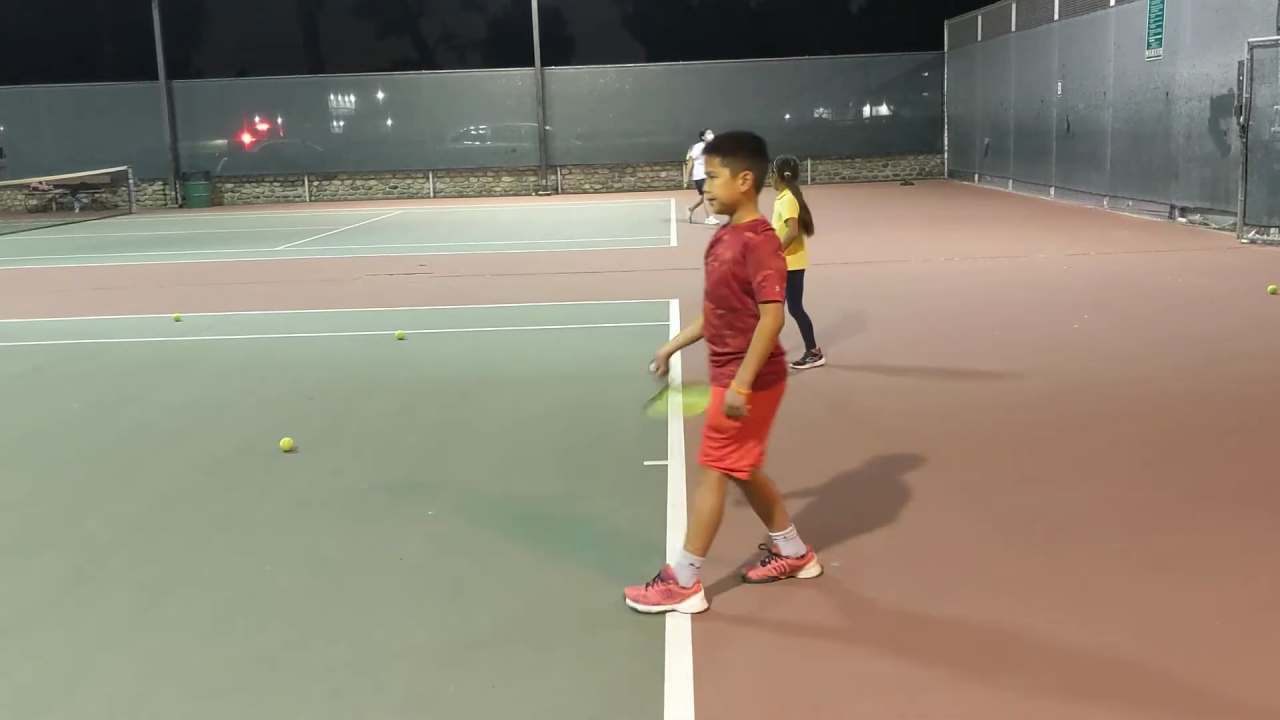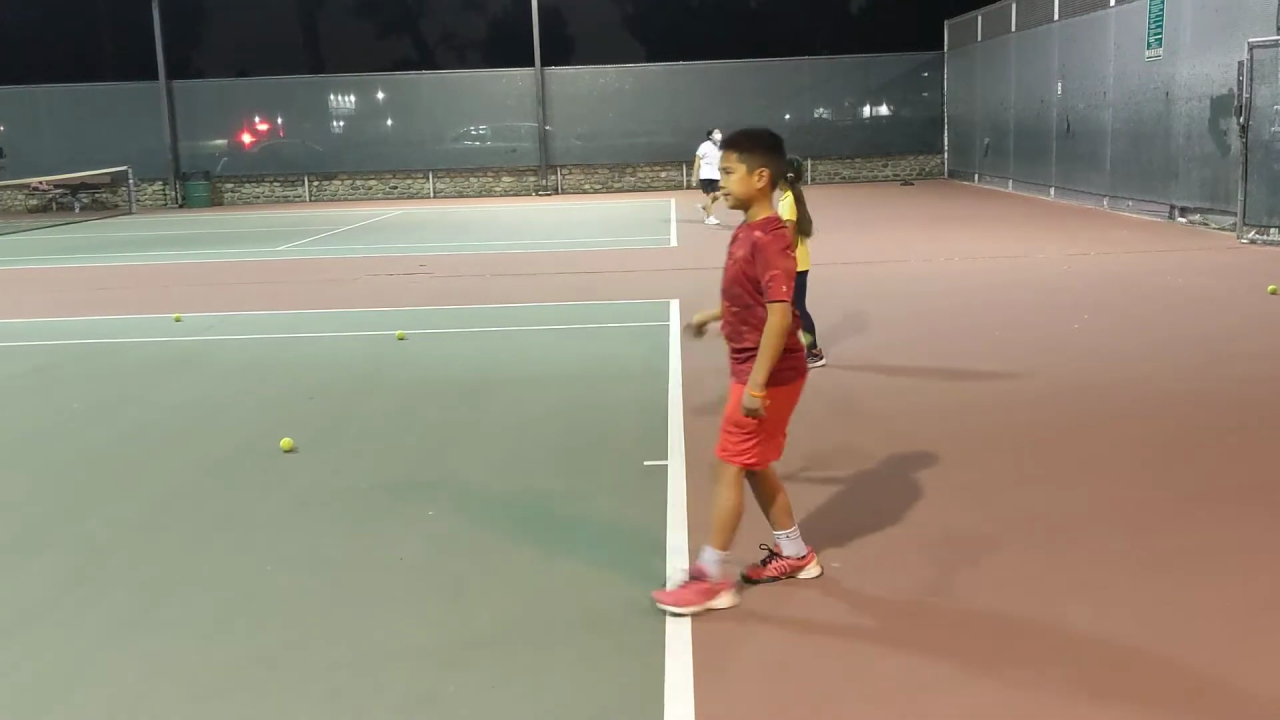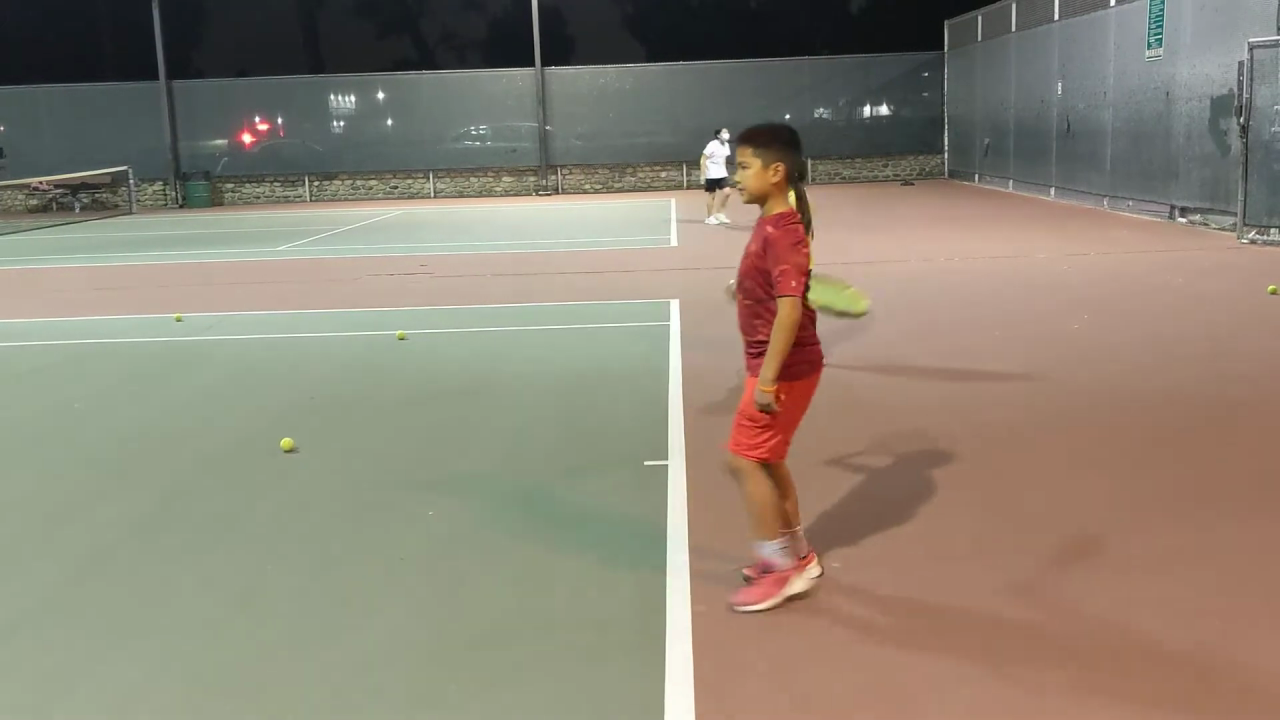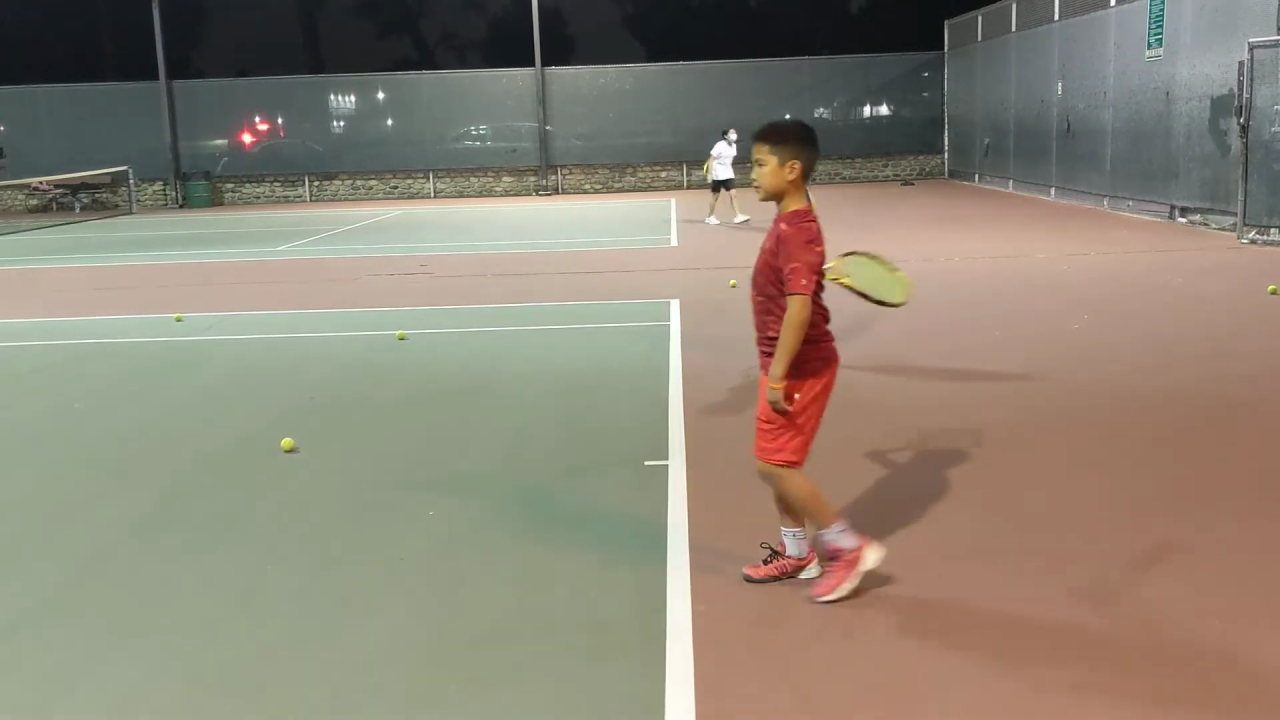
dt=0.1s
person 1, frame 1
left shoulder: (759, 241)
right shoulder: (723, 236)
left elbow: (772, 316)
left wrist: (743, 382)
right wrist: (676, 343)
left hip: (750, 380)
right hip: (730, 375)
left knee: (712, 472)
right knee: (741, 469)
left ankle: (683, 582)
right ankle: (794, 552)
person 1, frame 2
left shoulder: (767, 238)
right shoulder: (751, 232)
left elbow: (780, 312)
left wrist: (754, 383)
right wrist: (713, 316)
left hip: (771, 376)
right hip: (759, 373)
left knee: (728, 468)
right knee: (755, 466)
left ankle: (709, 577)
right ankle: (794, 553)
person 1, frame 3
left shoulder: (779, 233)
right shoulder: (773, 225)
left elbow: (789, 309)
left wrist: (767, 378)
right wrist: (746, 291)
left hip: (782, 371)
right hip: (776, 367)
left knee: (744, 461)
right knee: (769, 461)
left ankle: (778, 566)
right ankle: (795, 553)
person 1, frame 4
left shoulder: (793, 232)
right shoulder: (791, 223)
left elbow: (800, 308)
left wrist: (776, 376)
left hip: (800, 370)
right hip: (790, 367)
left knee: (779, 464)
right knee: (774, 461)
left ankle: (848, 548)
right ankle: (796, 551)
person 2, frame 1
left shoulder: (788, 200)
right shoulder: (782, 199)
left elbow: (793, 232)
left hip: (791, 264)
left knee: (795, 308)
left ankle: (814, 352)
person 2, frame 2
left shoulder: (788, 201)
right shoulder: (788, 199)
left elbow: (788, 233)
left hip: (793, 265)
right hip: (792, 263)
left knee: (798, 309)
left ankle: (815, 353)
person 2, frame 3
left shoulder: (791, 200)
right shoulder: (798, 197)
left elbow: (788, 234)
left wrist: (776, 257)
left hip: (795, 264)
right hip: (795, 263)
left knee: (798, 308)
right knee: (791, 308)
left ankle: (813, 353)
person 2, frame 4
left shoulder: (793, 202)
right shoulder: (799, 200)
left elbow: (790, 236)
left wrist: (774, 255)
left hip: (795, 265)
right hip: (792, 264)
left knee: (801, 309)
right knee: (788, 308)
left ankle: (811, 354)
right ankle: (783, 349)
